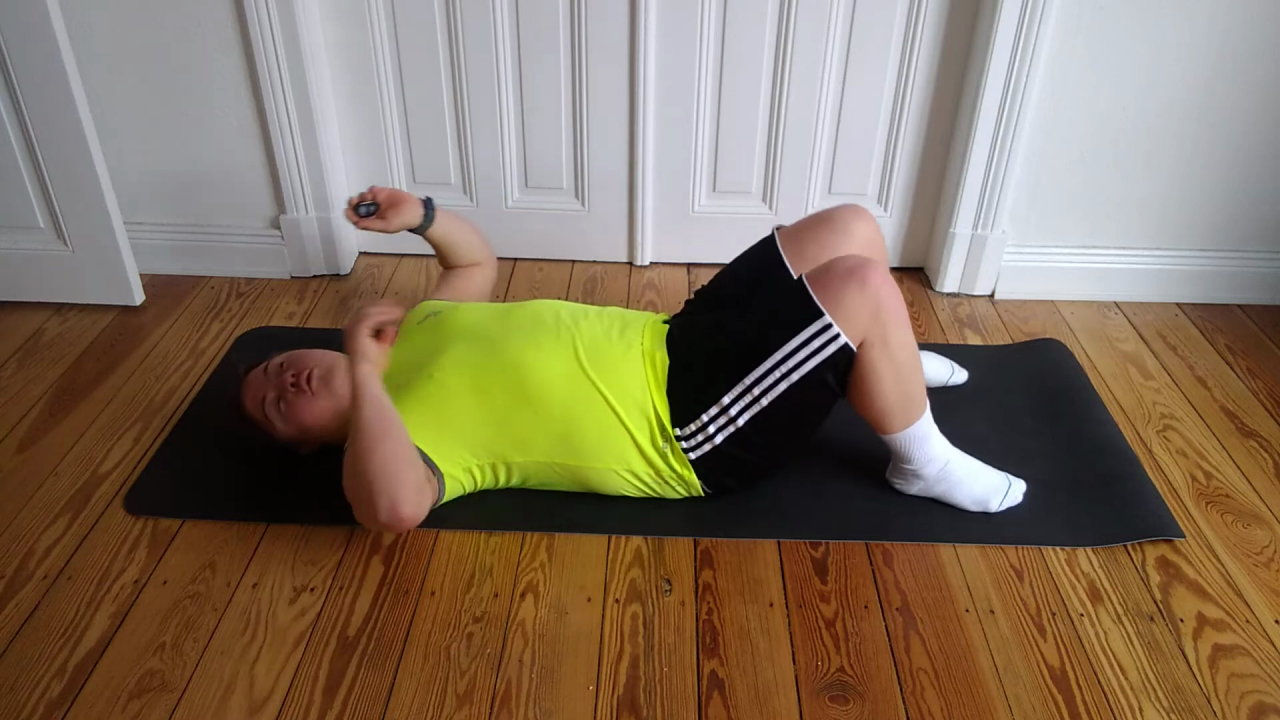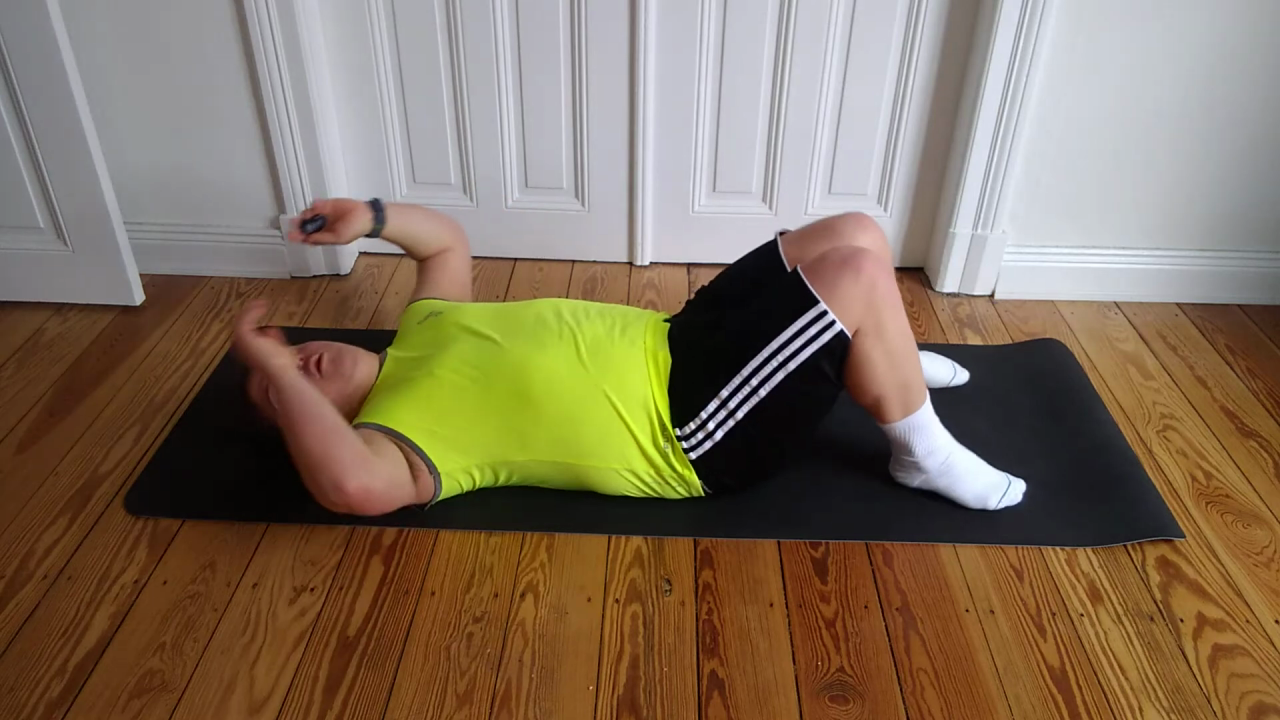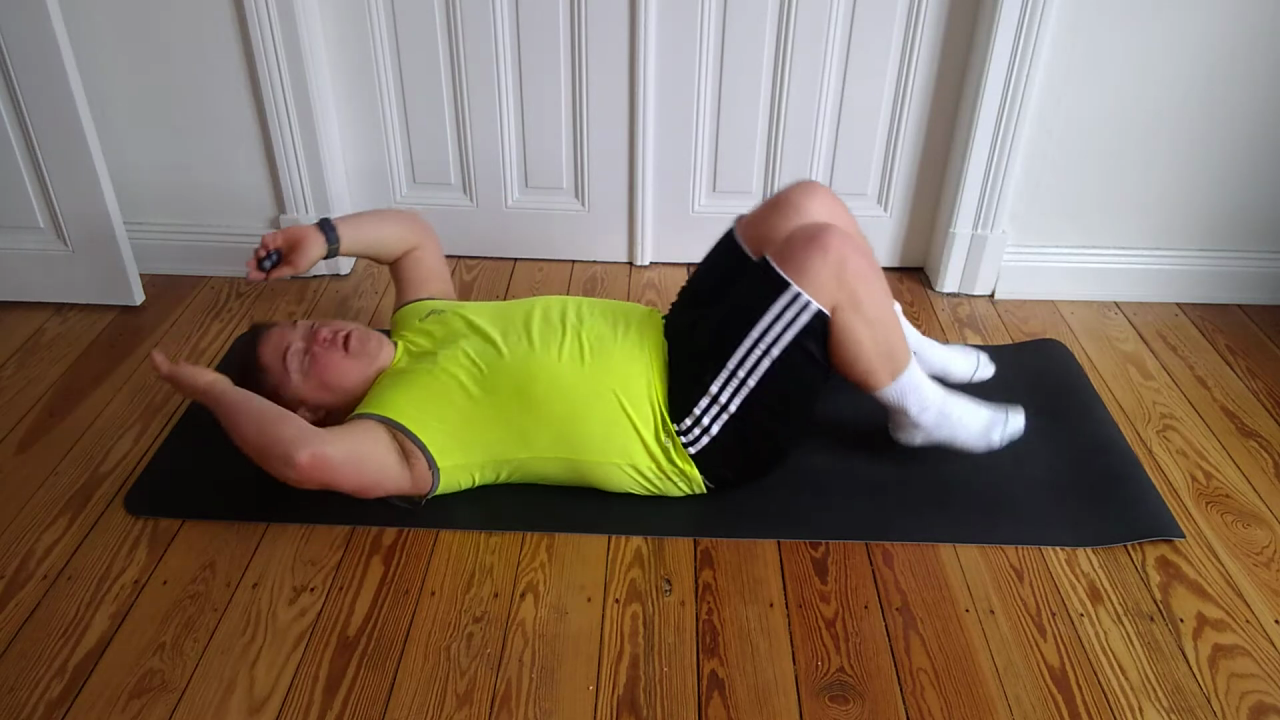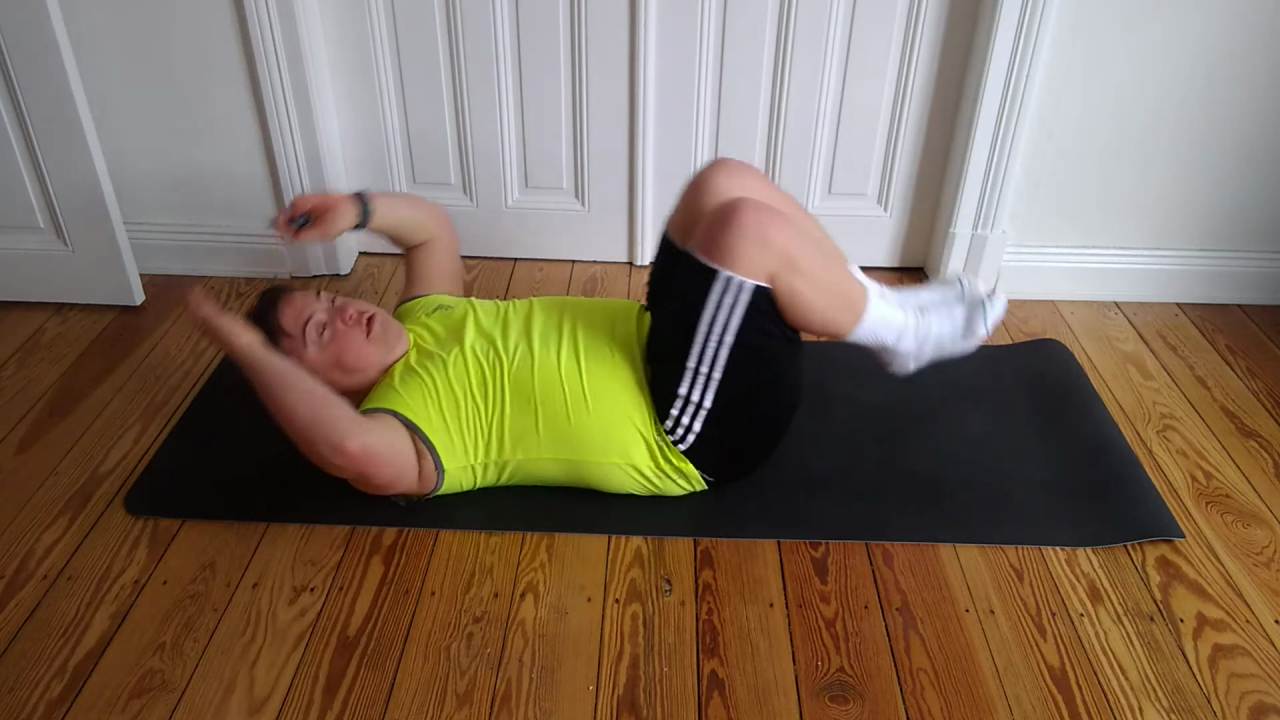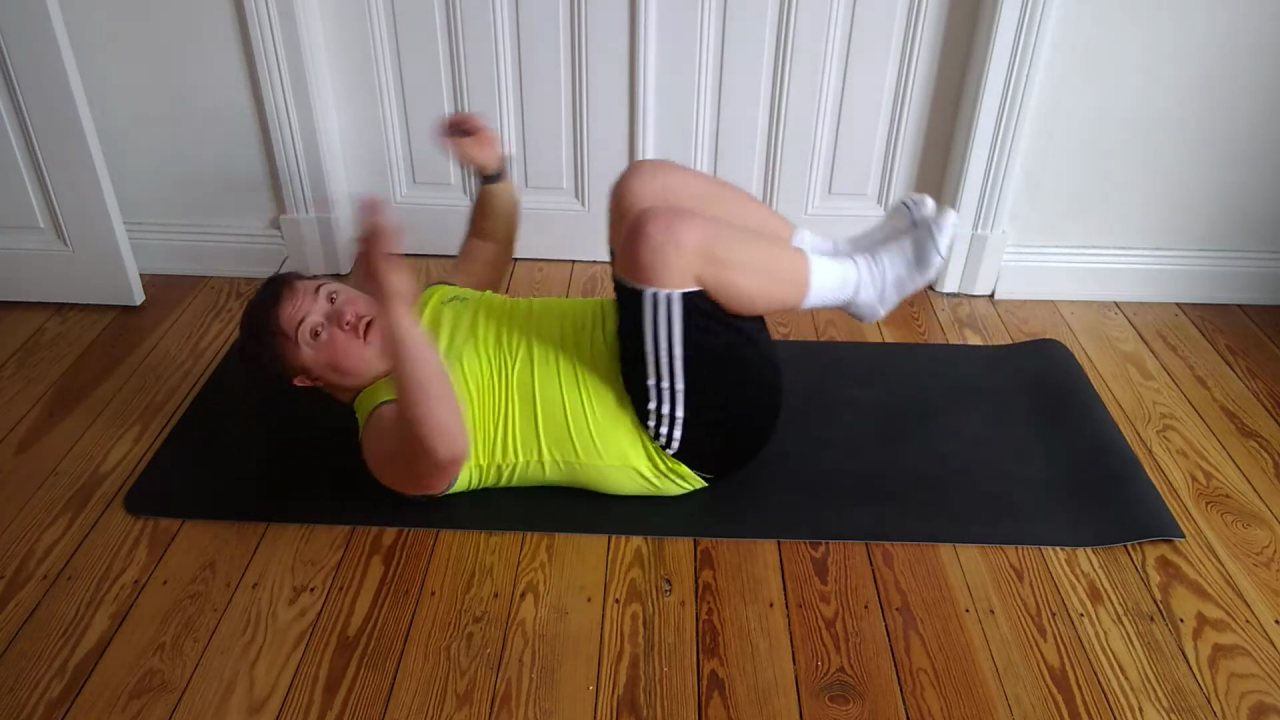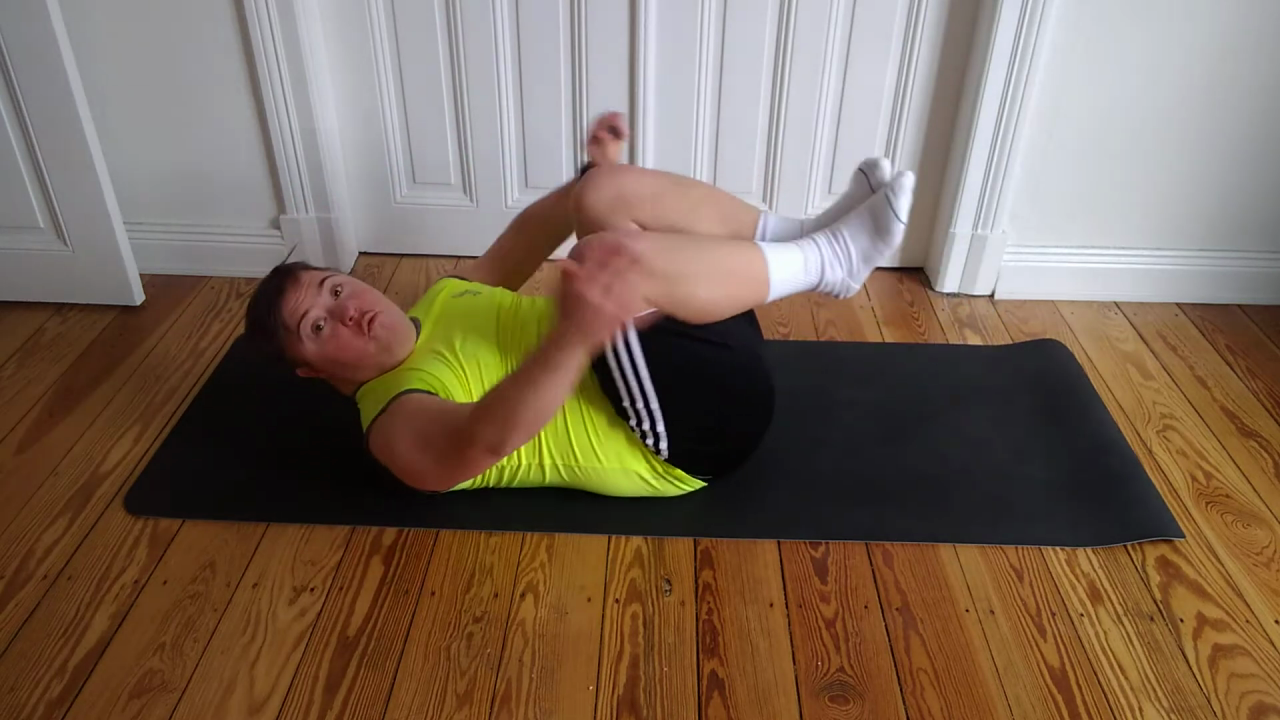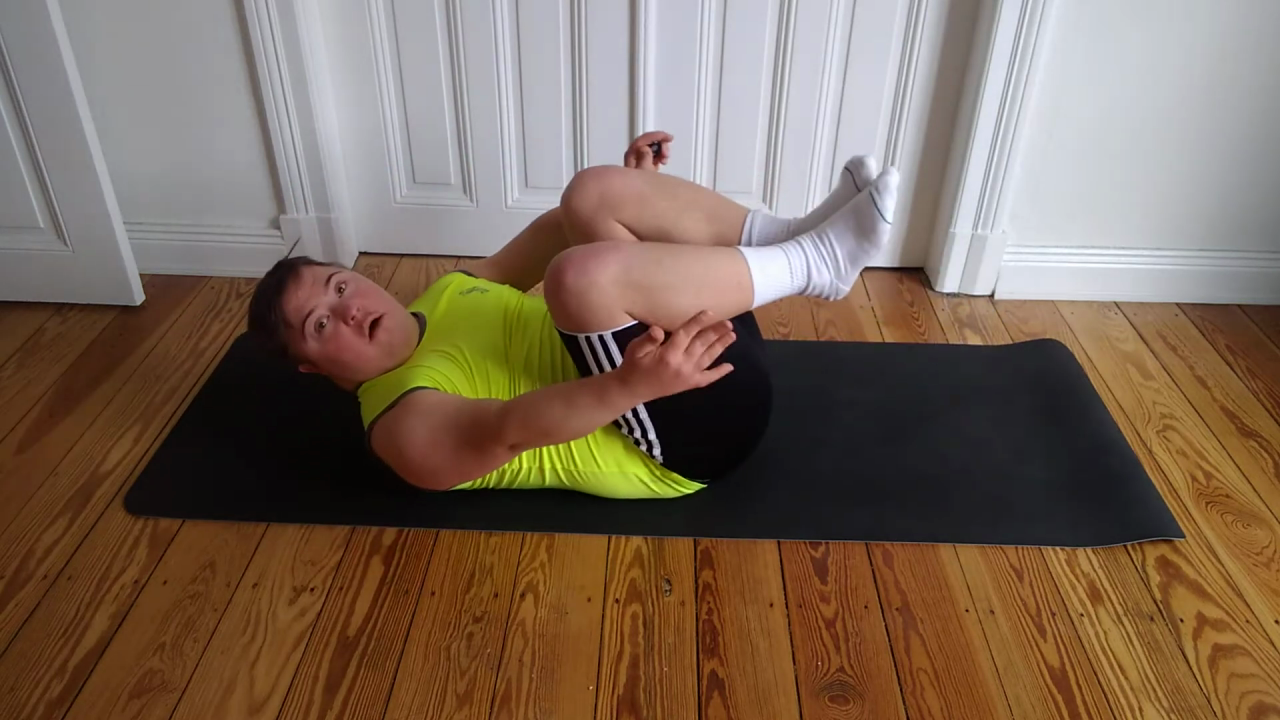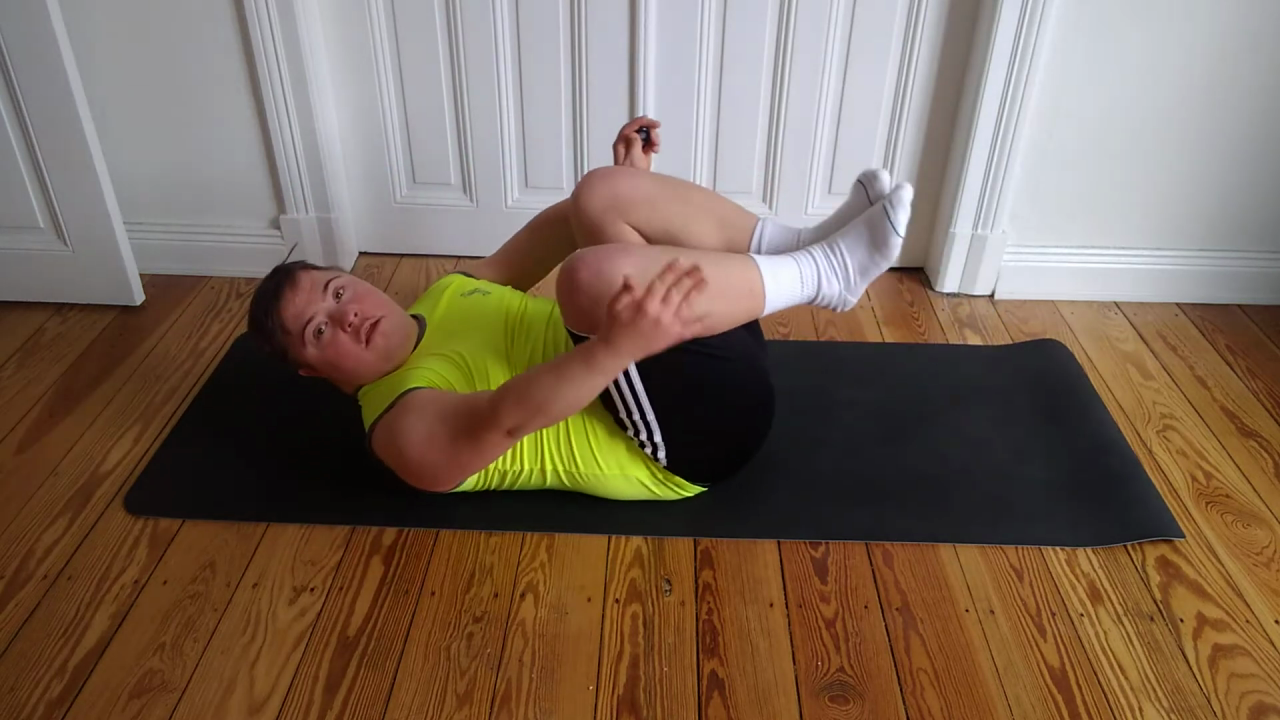
dt=0.2s
person 1, frame 1
left shoulder: (419, 329)
right shoulder: (380, 434)
left elbow: (478, 256)
right elbow: (394, 507)
left wrist: (419, 213)
right wrist: (361, 375)
left hip: (673, 345)
right hip: (693, 436)
left knee: (854, 230)
right knee: (859, 286)
left ankle: (889, 366)
right ankle: (924, 462)
person 1, frame 2
left shoulder: (420, 333)
right shoulder: (384, 439)
left elbow: (449, 239)
right elbow: (346, 485)
left wrist: (372, 215)
right wrist: (269, 368)
left hip: (678, 344)
right hip: (693, 431)
left knee: (852, 236)
right knee: (858, 273)
left ankle: (891, 369)
right ankle: (921, 454)
person 1, frame 3
left shoulder: (418, 331)
right shoulder: (386, 434)
left elbow: (412, 232)
right elbow: (305, 457)
left wrist: (322, 236)
right wrist: (213, 387)
left hip: (671, 345)
right hip: (695, 431)
left knee: (810, 203)
right knee: (828, 251)
left ankle: (903, 356)
right ankle: (918, 406)
person 1, frame 4
left shoulder: (422, 320)
right shoulder: (391, 422)
left elbow: (426, 230)
right elbow: (342, 447)
left wrist: (356, 209)
right wrist: (250, 350)
left hip: (656, 345)
right hip: (694, 432)
left knee: (727, 185)
right knee: (750, 230)
left ankle: (889, 315)
right ankle: (904, 330)
person 1, frame 5
left shoulder: (438, 306)
right shoulder: (391, 432)
left elbow: (496, 237)
right elbow: (445, 448)
left wrist: (491, 171)
right wrist: (394, 310)
left hip: (655, 351)
right hip: (693, 437)
left knee: (645, 188)
right knee: (663, 234)
left ankle: (843, 265)
right ankle: (862, 281)
person 1, frame 6
left shoulder: (441, 299)
right shoulder: (398, 427)
left elbow: (535, 232)
right elbow: (492, 434)
left wrist: (598, 170)
right wrist: (576, 334)
left hip: (705, 351)
right hip: (694, 438)
left knee: (603, 192)
right knee: (605, 257)
left ankle: (806, 241)
right ankle: (825, 261)
person 1, frame 7
left shoulder: (445, 296)
right shoulder: (404, 426)
left elbow: (545, 240)
right elbow: (512, 428)
left wrist: (635, 195)
right wrist: (637, 385)
left hip: (710, 357)
right hip: (696, 428)
left knee: (593, 193)
right knee: (585, 274)
left ankle: (791, 243)
right ankle: (811, 264)
person 1, frame 8
left shoulder: (443, 298)
right shoulder: (404, 430)
left elbow: (544, 239)
right elbow: (507, 417)
left wrist: (630, 186)
right wrist: (624, 343)
left hip: (707, 357)
right hip: (697, 441)
left knee: (602, 194)
right knee: (594, 277)
left ankle: (804, 250)
right ankle: (824, 274)
